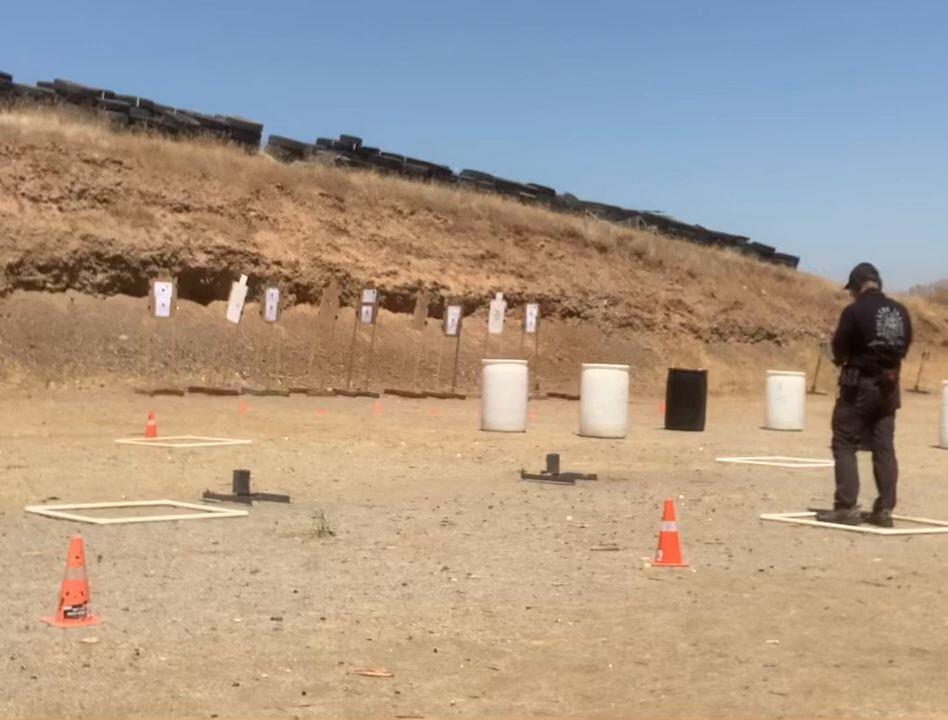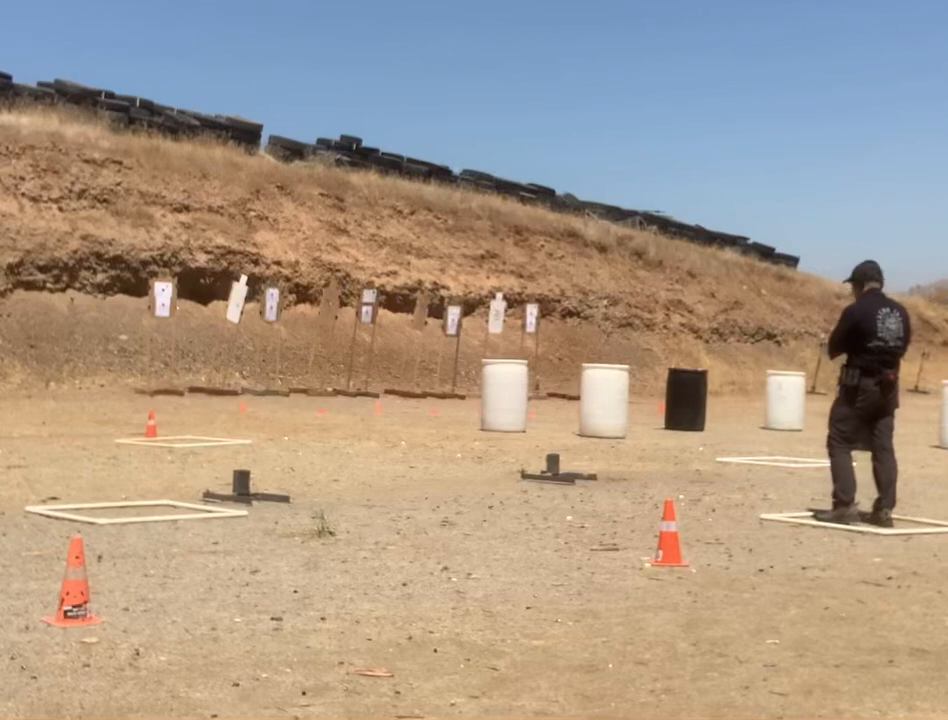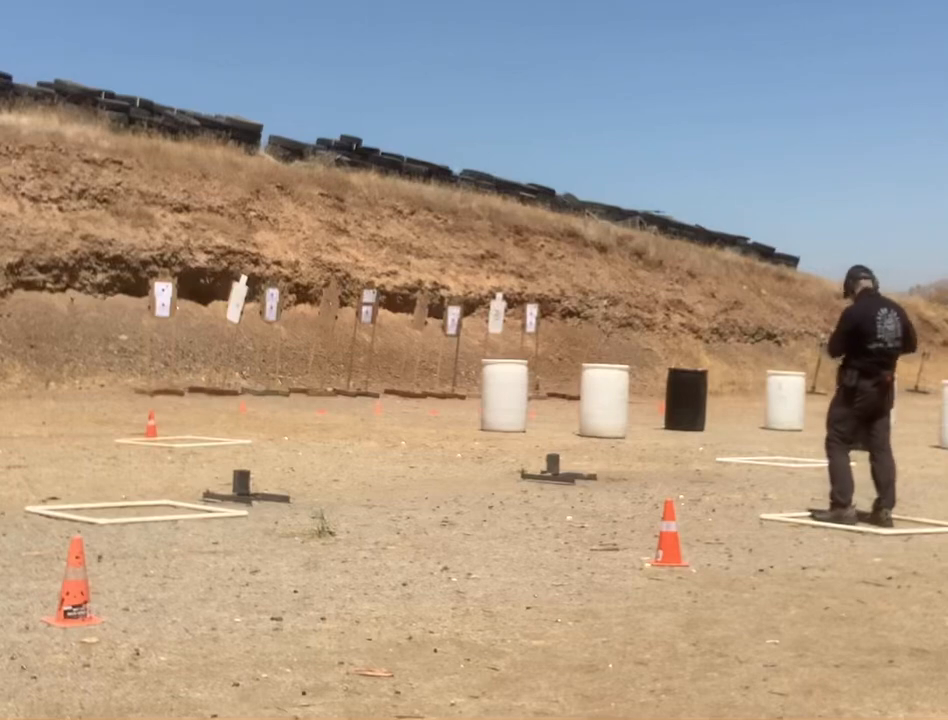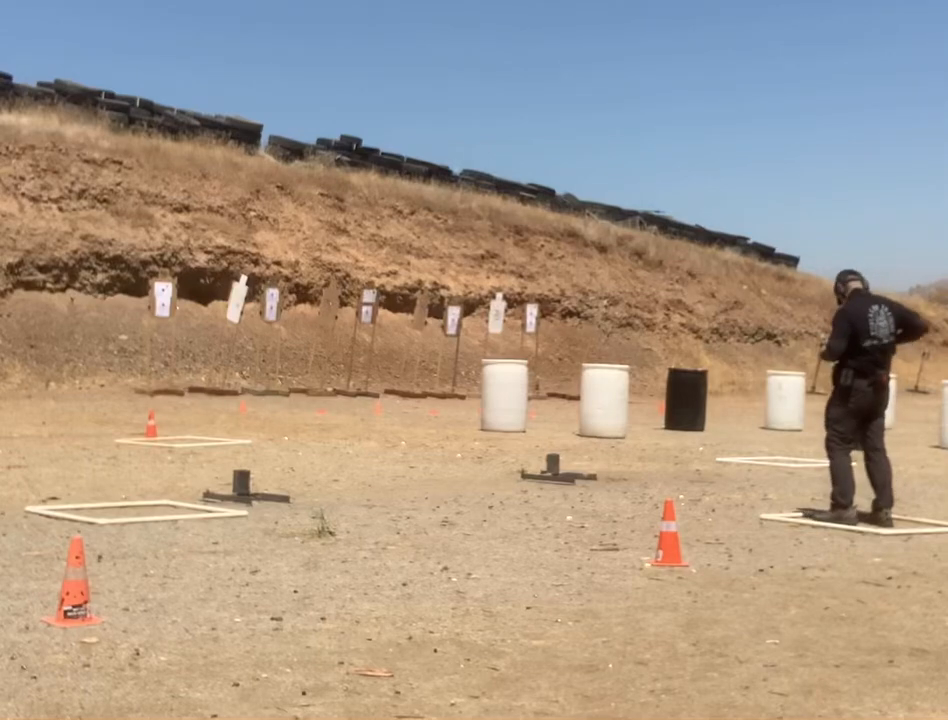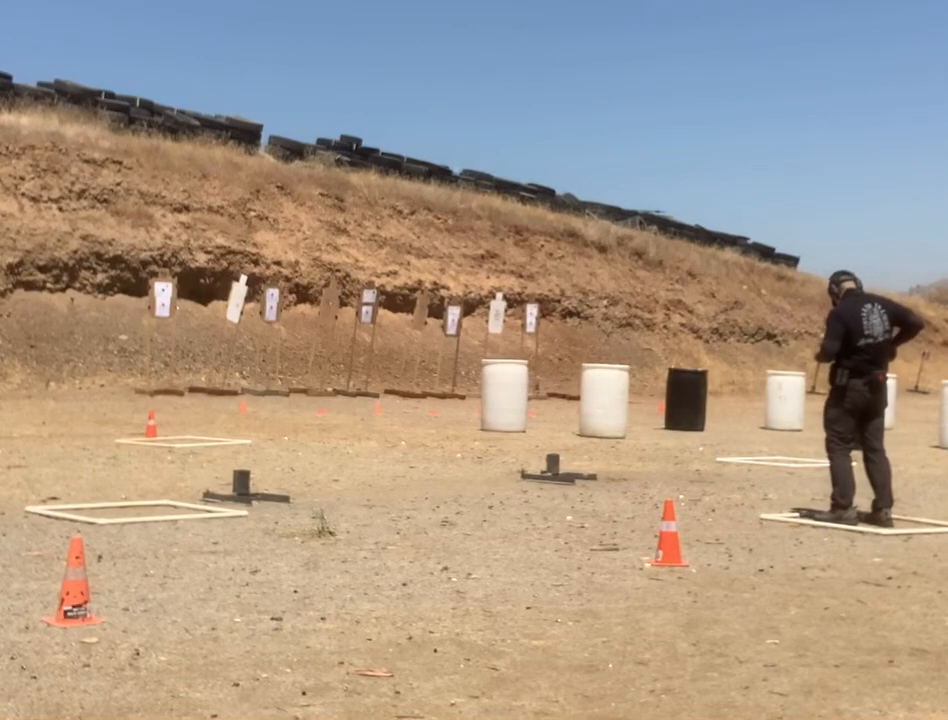
dt=0.2s
person 1, frame 1
left shoulder: (855, 311)
right shoulder: (900, 311)
left elbow: (839, 349)
right elbow: (904, 348)
left wrist: (844, 360)
left hip: (859, 386)
right hip: (889, 388)
left knee: (844, 447)
right knee: (884, 449)
left ankle: (847, 508)
right ankle: (884, 510)
person 1, frame 2
left shoulder: (856, 311)
right shoulder: (900, 312)
left elbow: (834, 347)
right elbow: (901, 347)
left wrist: (850, 348)
left hip: (859, 386)
right hip: (888, 388)
left knee: (839, 445)
right knee: (884, 449)
left ankle: (845, 506)
right ankle: (884, 510)
person 1, frame 3
left shoulder: (854, 312)
right shoulder: (896, 310)
left elbow: (835, 349)
right elbow: (910, 345)
left wrist: (849, 347)
left hip: (856, 387)
right hip: (884, 388)
left knee: (838, 446)
right knee: (881, 449)
left ankle: (842, 507)
right ankle: (883, 509)
person 1, frame 4
left shoulder: (847, 312)
right shoulder: (888, 306)
left elbow: (834, 350)
right elbow: (922, 326)
left wrist: (825, 353)
left hip: (851, 387)
right hip: (878, 387)
left knee: (838, 447)
right knee: (875, 448)
left ankle: (843, 508)
right ankle: (883, 509)
person 1, frame 5
left shoulder: (840, 312)
right shoulder: (883, 304)
left elbow: (829, 351)
right elbow: (916, 322)
left wrist: (820, 356)
right wrist: (893, 343)
left hip: (849, 387)
right hip: (877, 387)
left knee: (839, 447)
right knee: (875, 448)
left ankle: (843, 509)
right ankle: (883, 509)
